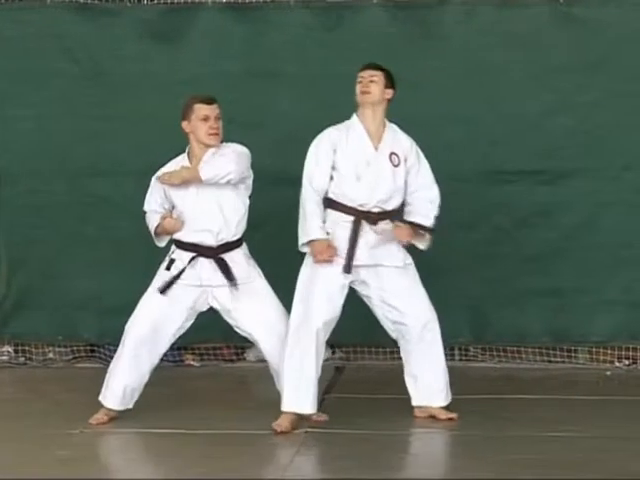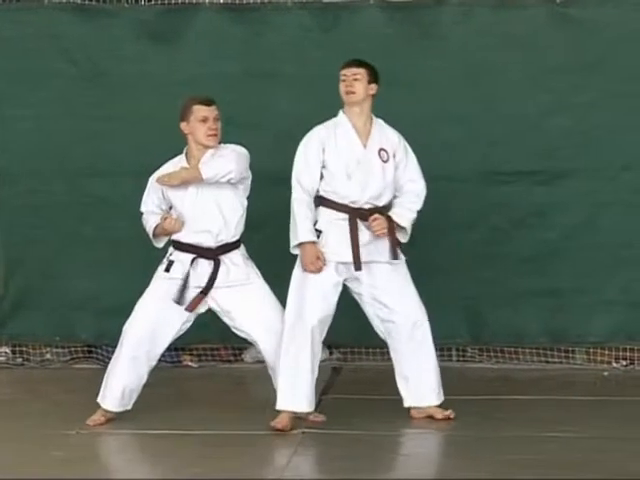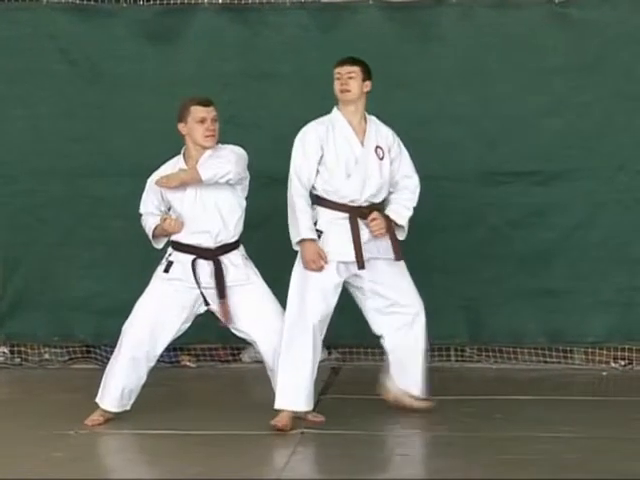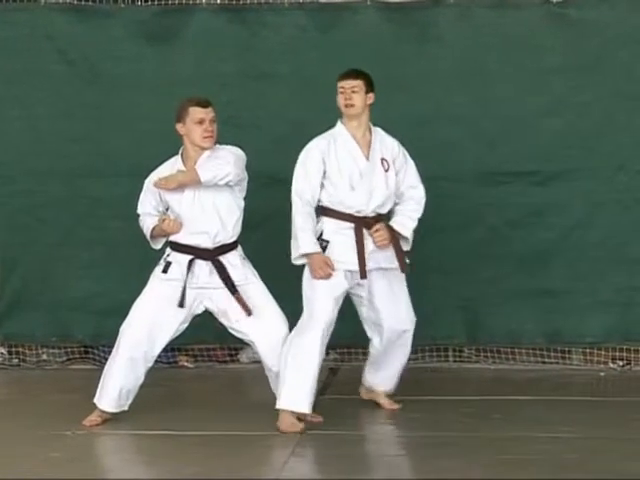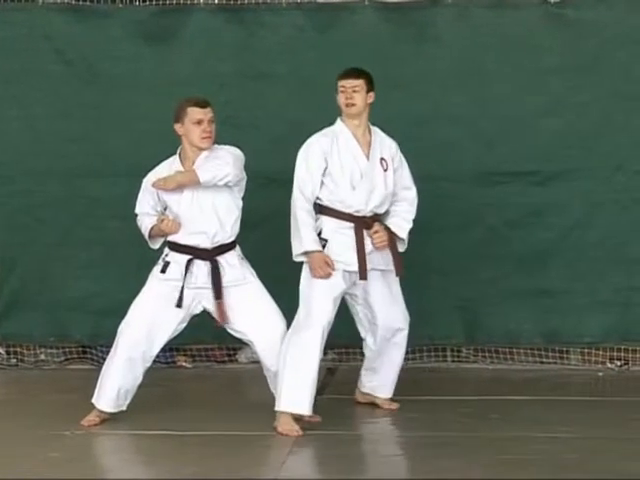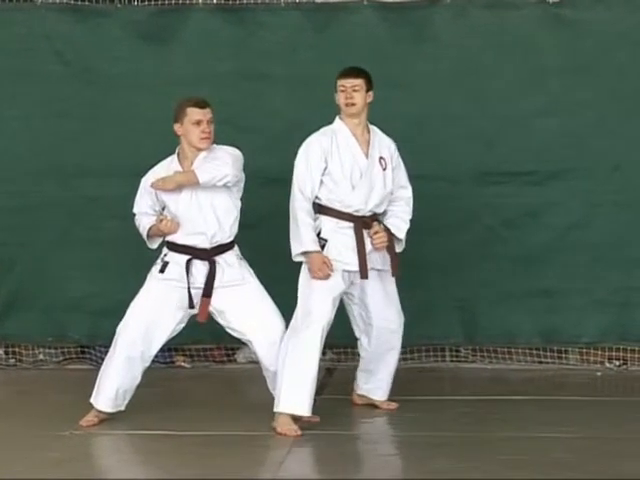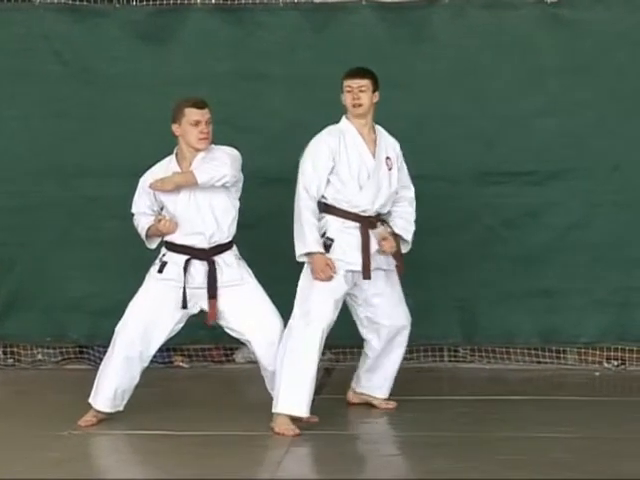
dt=0.2s
person 1, frame 1
left shoulder: (404, 144)
right shoulder: (331, 139)
left elbow: (425, 192)
right elbow: (311, 191)
left wrist: (415, 225)
right wrist: (314, 237)
left hip: (383, 243)
right hip: (335, 239)
left knee: (418, 318)
right knee: (310, 320)
left ankle: (428, 400)
right ankle: (293, 408)
person 1, frame 2
left shoulder: (392, 139)
right shoulder: (320, 136)
left elbow: (413, 186)
right elbow: (301, 193)
left wrist: (394, 220)
right wrist: (305, 242)
left hip: (375, 241)
right hip: (328, 236)
left knee: (408, 317)
right knee: (306, 319)
left ankle: (423, 400)
right ankle: (291, 407)
person 1, frame 3
left shoulder: (385, 135)
right shoulder: (315, 133)
left elbow: (407, 182)
right elbow: (298, 188)
left wrist: (391, 217)
right wrist: (305, 239)
left hip: (373, 238)
right hip: (328, 234)
left knee: (406, 308)
right knee: (306, 317)
left ankle: (404, 387)
right ankle: (290, 406)
person 1, frame 4
left shoulder: (391, 147)
right shoulder: (320, 148)
left elbow: (413, 194)
right elbow: (302, 203)
left wrist: (395, 229)
right wrist: (310, 252)
left hip: (379, 248)
right hip: (333, 245)
left knee: (397, 323)
right knee: (315, 323)
left ankle: (374, 385)
right ankle: (289, 408)
person 1, frame 5
left shoulder: (388, 146)
right shoulder: (320, 144)
left elbow: (406, 195)
right elbow: (302, 200)
left wrist: (392, 229)
right wrist: (311, 250)
left hip: (374, 247)
right hip: (332, 243)
left knee: (392, 322)
right knee: (312, 322)
left ankle: (372, 387)
right ankle: (287, 409)
person 1, frame 6
left shoulder: (386, 145)
right shoulder: (320, 143)
left elbow: (401, 195)
right elbow: (301, 199)
left wrist: (390, 230)
right wrist: (309, 250)
left hip: (372, 246)
right hip: (332, 242)
left knee: (386, 323)
right knee: (311, 323)
left ankle: (369, 389)
right ankle: (287, 410)
person 1, frame 7
left shoulder: (391, 145)
right shoulder: (328, 141)
left elbow: (404, 196)
right elbow: (307, 198)
left wrist: (398, 234)
right wrist: (313, 251)
left hip: (375, 246)
right hip: (337, 242)
left knee: (393, 321)
right knee: (310, 323)
left ankle: (366, 389)
right ankle: (284, 411)
person 2, frame 1
left shoulder: (237, 155)
right shoulder: (166, 174)
left elbow: (225, 168)
right elbow: (153, 214)
left wrist: (184, 175)
right wrist: (163, 227)
left hip: (232, 266)
right hip: (183, 266)
left knee: (276, 330)
right knee: (142, 331)
right ankle: (113, 403)
person 2, frame 2
left shoulder: (236, 156)
right shoulder: (164, 174)
left elbow: (225, 167)
right elbow: (150, 215)
left wrist: (182, 176)
right wrist: (162, 227)
left hip: (231, 267)
right hip: (182, 267)
left knee: (275, 331)
right knee: (140, 333)
right ankle: (111, 404)
person 2, frame 3
left shoulder: (234, 156)
right shoulder: (163, 175)
left elbow: (222, 168)
right elbow: (149, 217)
left wrist: (180, 178)
right wrist: (162, 228)
left hip: (230, 267)
right hip: (181, 268)
left knee: (274, 330)
right knee: (139, 333)
right ankle: (110, 405)
person 2, frame 4
left shoulder: (232, 156)
right shoulder: (160, 176)
left elbow: (223, 170)
right elbow: (147, 218)
left wrist: (177, 180)
right wrist: (160, 229)
left hip: (227, 267)
right hip: (179, 269)
left knee: (273, 331)
right knee: (137, 334)
right ankle: (107, 405)
person 2, frame 5
left shoulder: (230, 157)
right shoulder: (159, 175)
left elbow: (221, 170)
right elbow: (145, 218)
left wrist: (176, 180)
right wrist: (158, 229)
left hip: (226, 268)
right hip: (177, 268)
left knee: (272, 330)
right knee: (135, 334)
right ankle: (105, 405)
person 2, frame 6
left shoulder: (229, 157)
right shoulder: (158, 174)
left elbow: (220, 171)
right elbow: (143, 217)
left wrist: (175, 181)
right wrist: (157, 229)
left hip: (225, 267)
right hip: (176, 268)
left knee: (270, 330)
right knee: (134, 333)
right ankle: (104, 405)
person 2, frame 7
left shoulder: (228, 157)
right shoulder: (156, 174)
left elbow: (218, 172)
right elbow: (142, 217)
left wrist: (172, 182)
right wrist: (155, 229)
left hip: (223, 267)
right hip: (175, 268)
left knee: (268, 329)
right knee: (132, 333)
right ankle: (103, 405)
